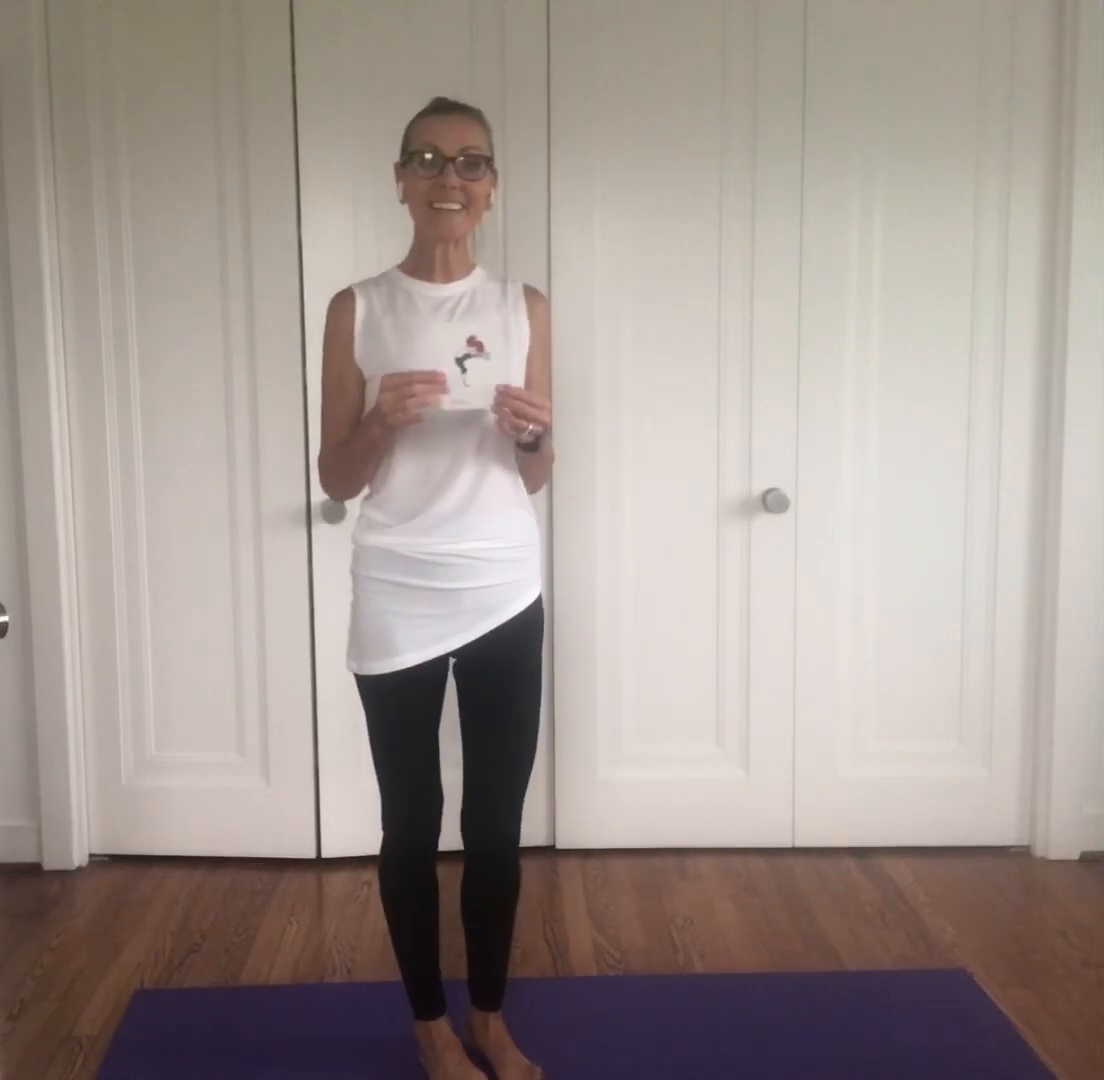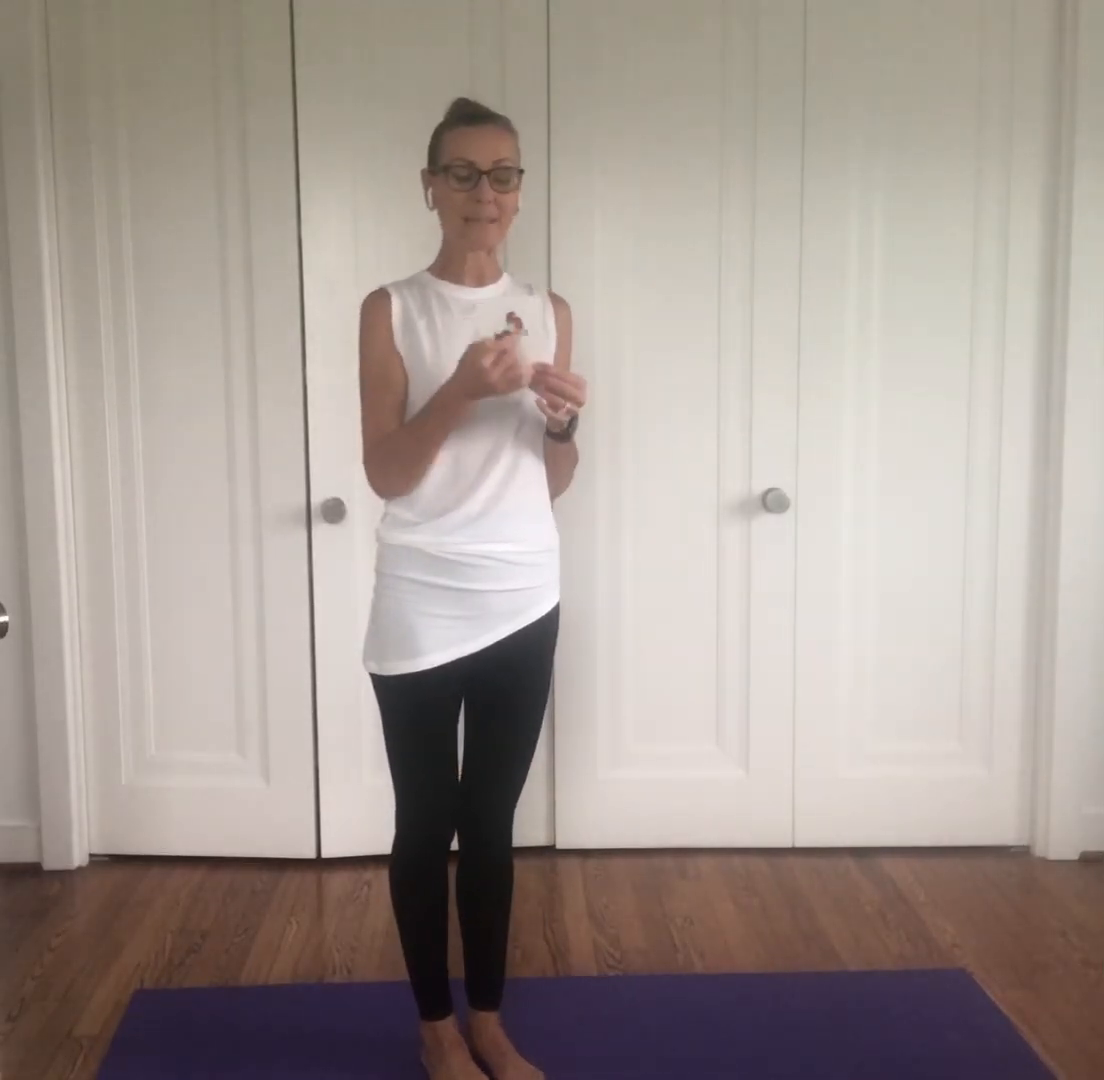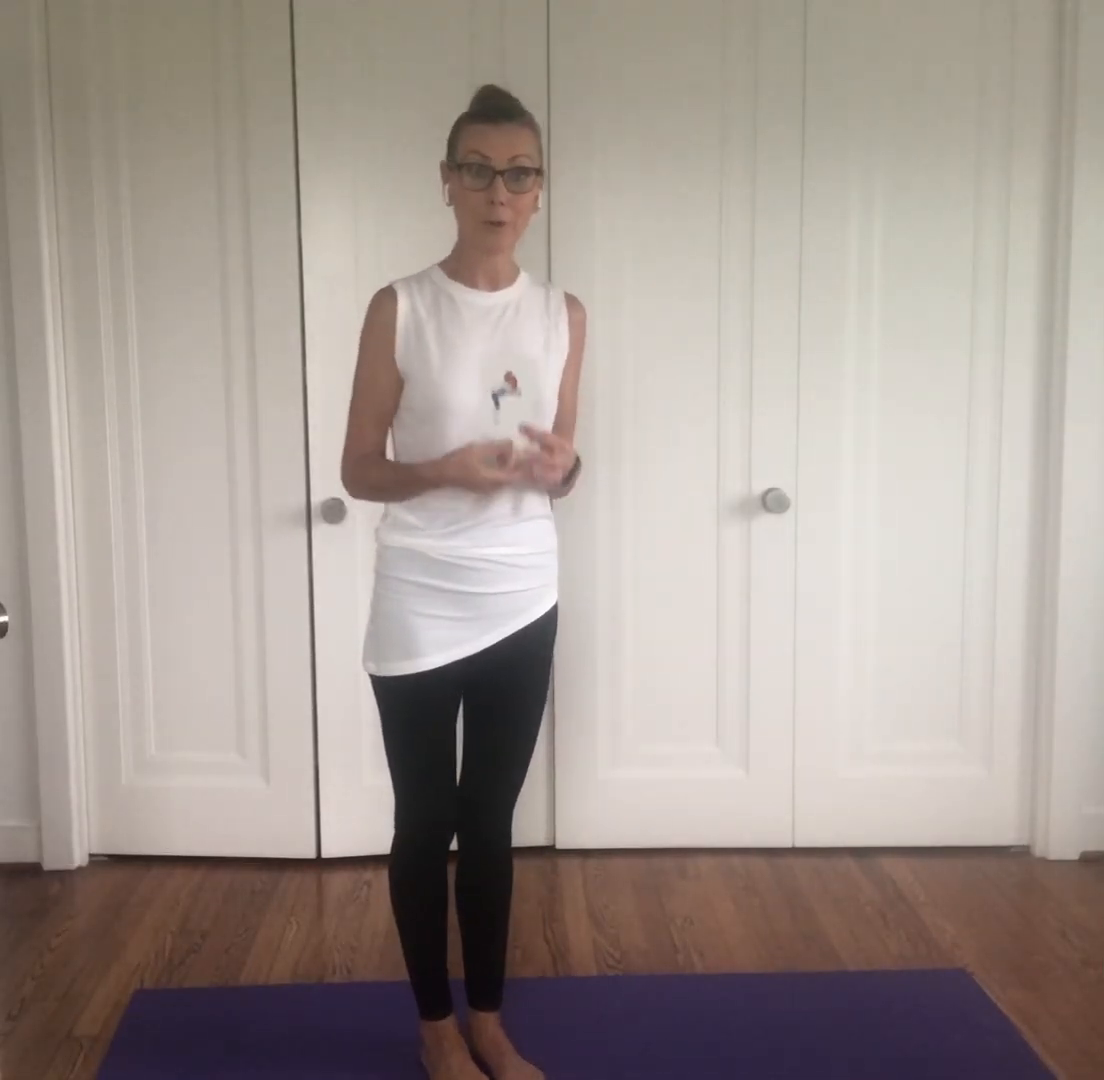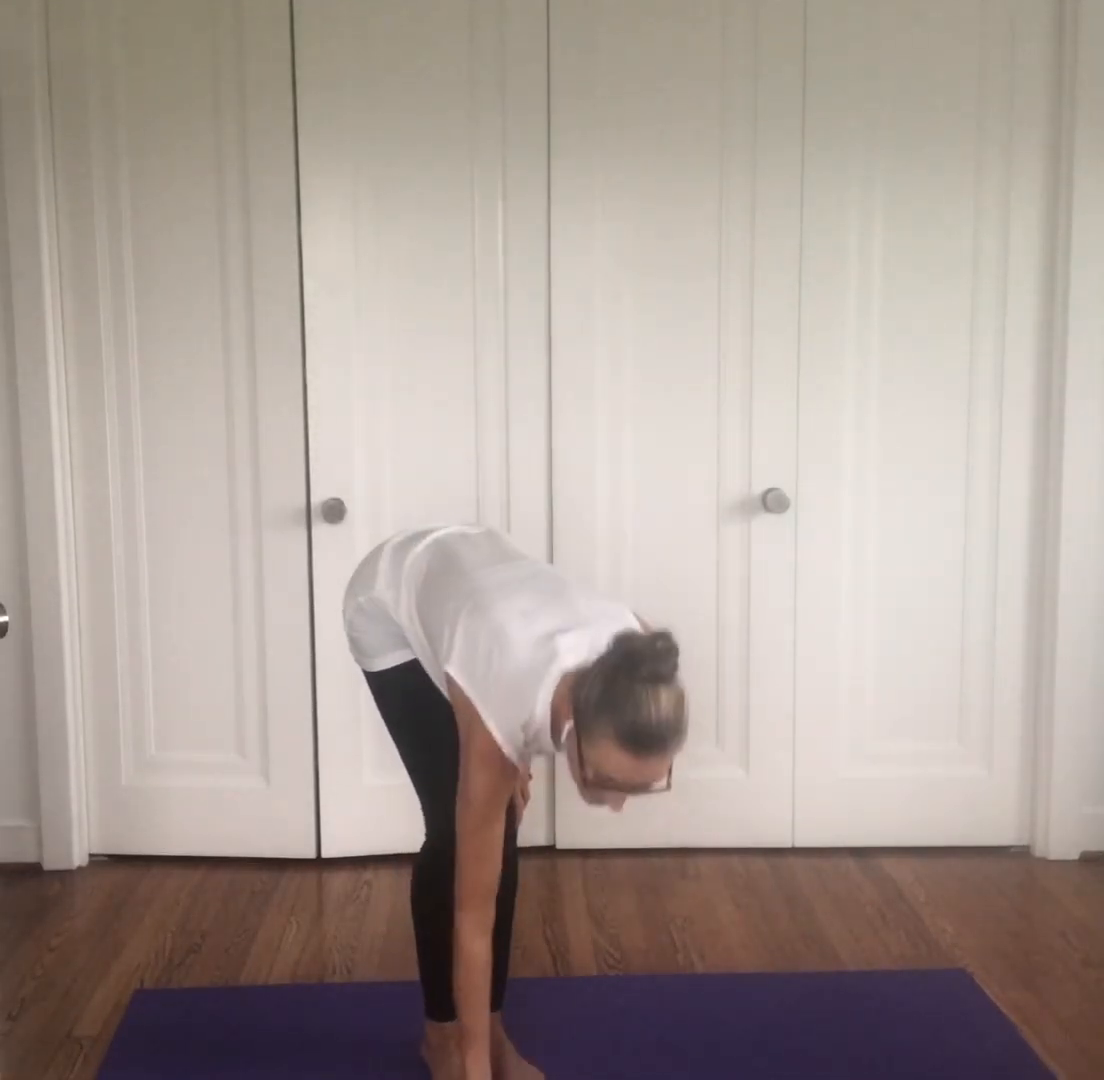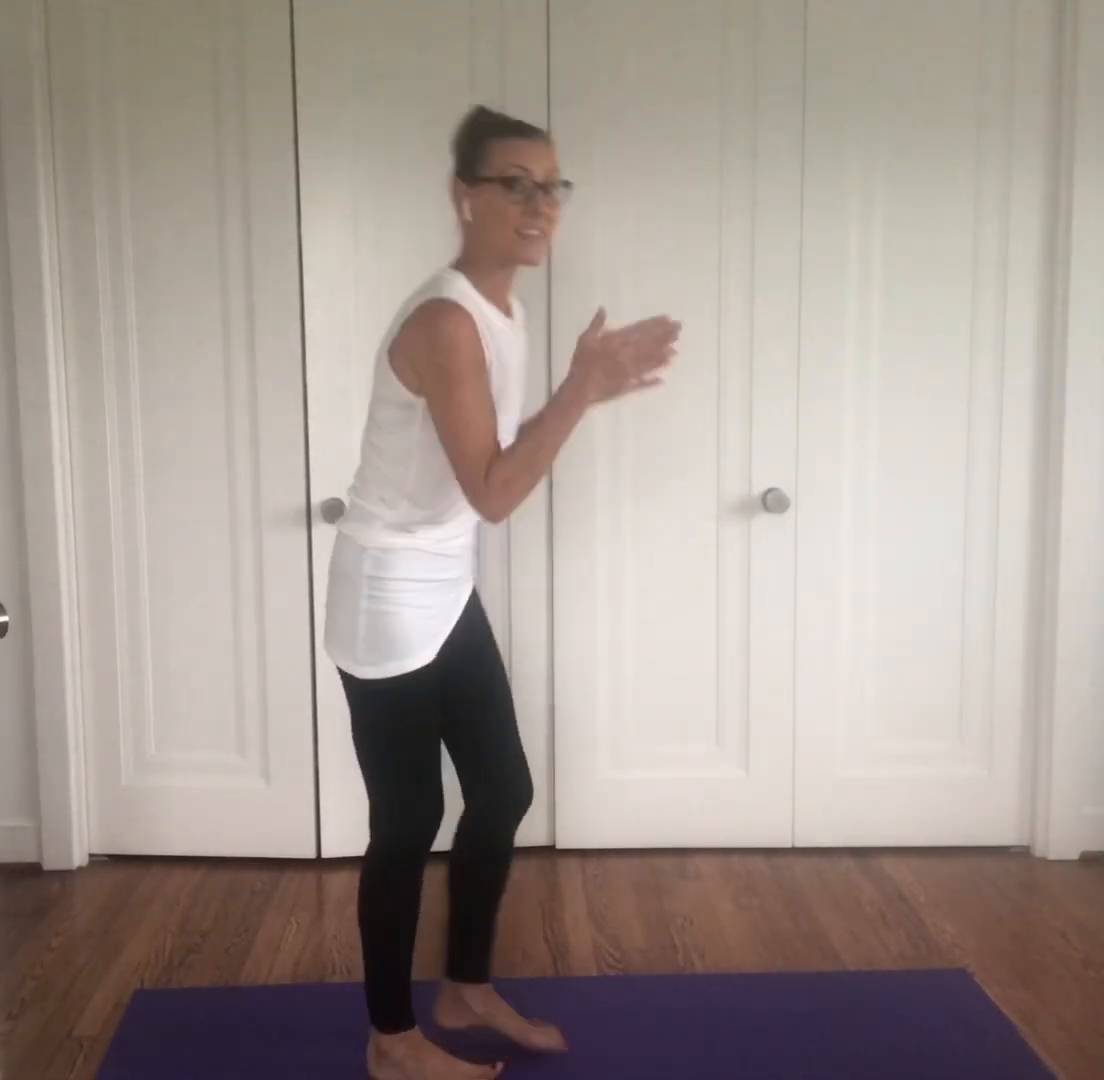
dt=1s
person 1, frame 1
left shoulder: (524, 307)
right shoulder: (357, 309)
left elbow: (537, 477)
right elbow: (335, 480)
left wrist: (532, 436)
right wrist: (383, 420)
left hip: (504, 598)
right hip: (398, 602)
left knee: (496, 822)
right knee: (412, 823)
person 1, frame 2
left shoulder: (547, 312)
right shoulder: (390, 310)
left elbow: (553, 481)
right elbow: (386, 474)
left wrist: (561, 422)
right wrist: (463, 388)
left hip: (522, 604)
right hip: (421, 607)
left knee: (491, 821)
right knee: (424, 822)
person 1, frame 3
left shoulder: (563, 315)
right shoulder: (398, 309)
left elbow: (562, 480)
right elbow: (359, 472)
left wrist: (559, 465)
right wrist: (443, 470)
left hip: (522, 607)
right hip: (419, 611)
left knee: (490, 823)
right knee: (425, 825)
person 1, frame 4
left shoulder: (630, 666)
right shoulder: (500, 713)
right elbow: (472, 920)
right hip: (390, 610)
left knee: (499, 833)
right knee: (453, 830)
left ankle: (491, 1025)
right ankle: (441, 1029)
person 1, frame 5
left shoulder: (504, 308)
right shoulder: (445, 323)
right elbow: (490, 493)
left wrist: (589, 388)
right wrist: (581, 389)
left hip: (446, 591)
right hip: (388, 599)
left knee: (504, 790)
right knee: (407, 823)
left ankle: (467, 986)
